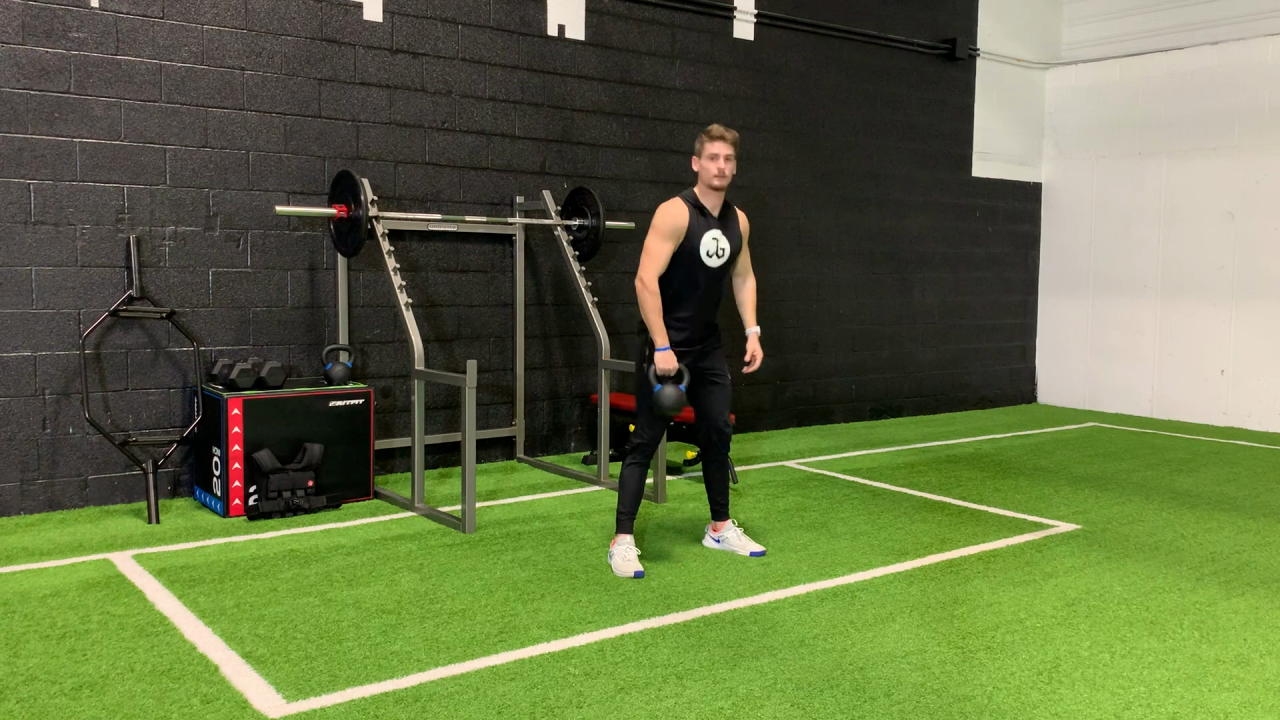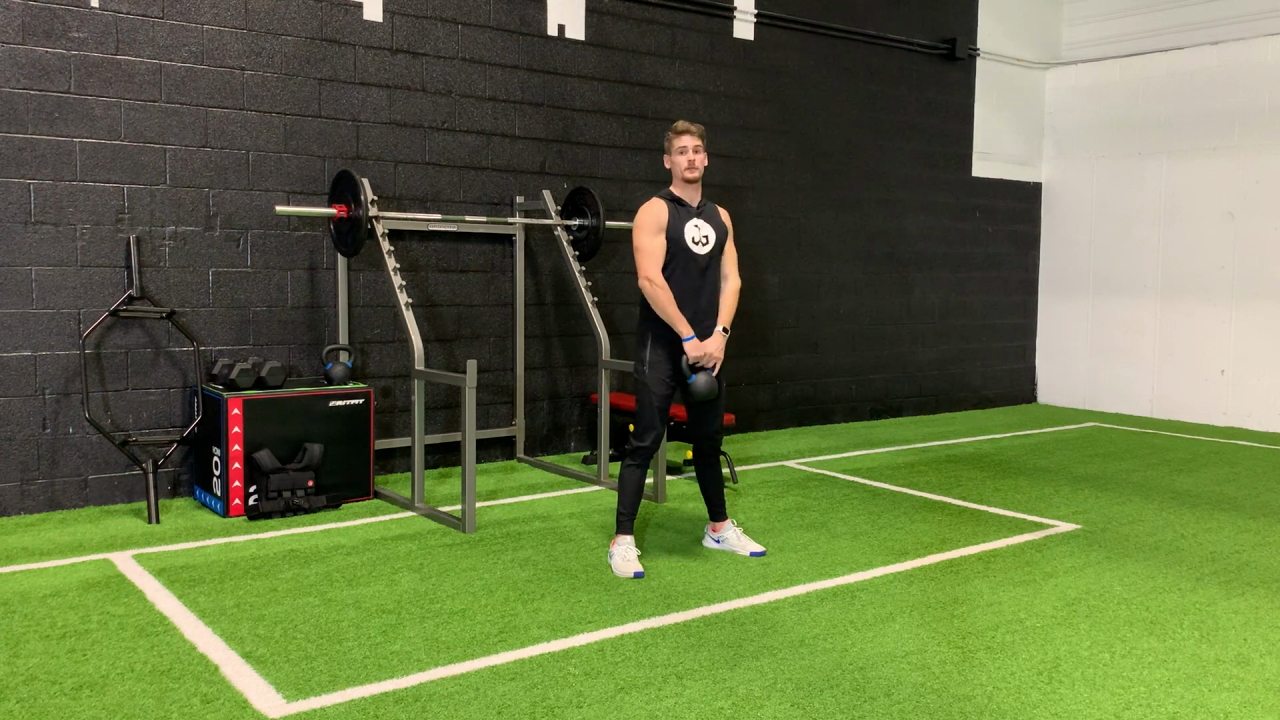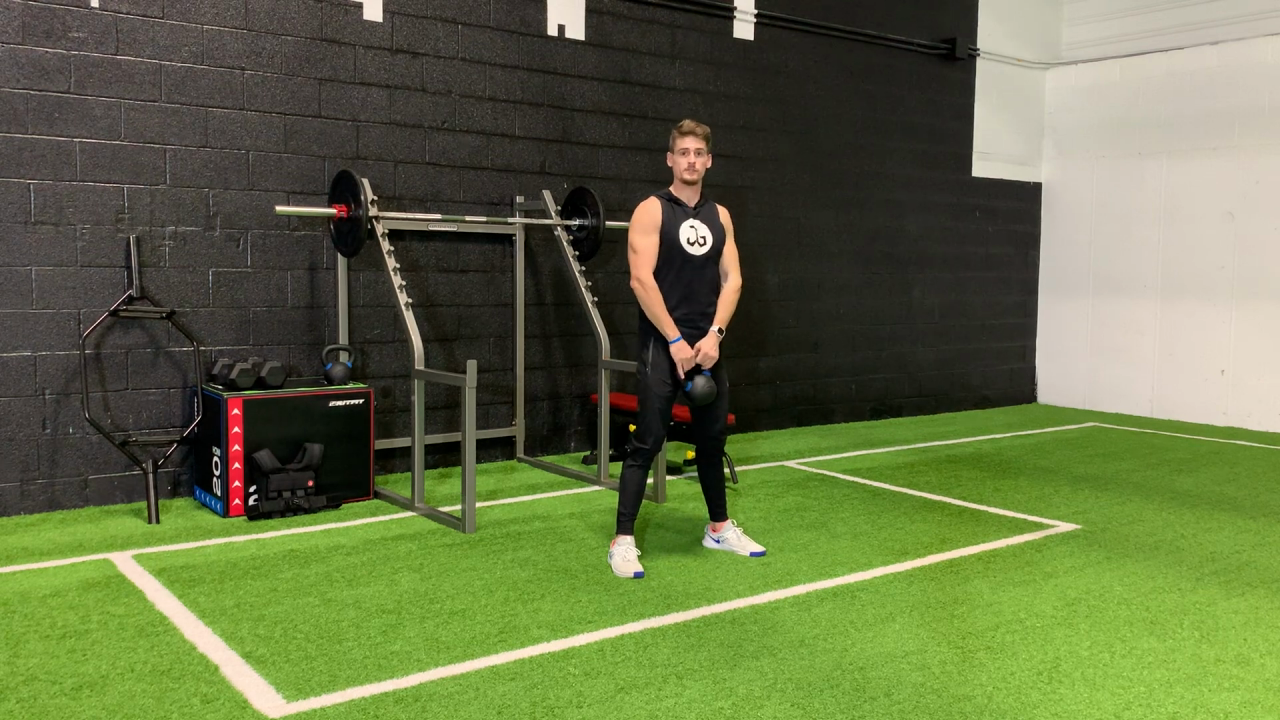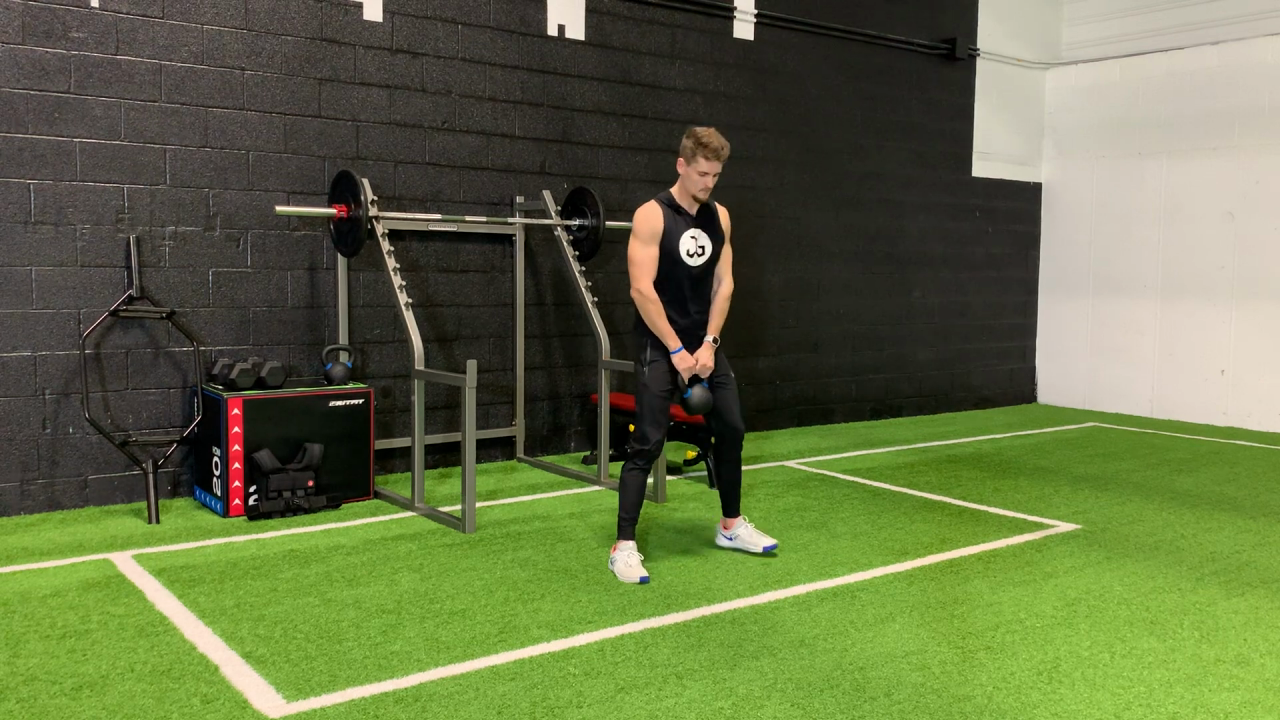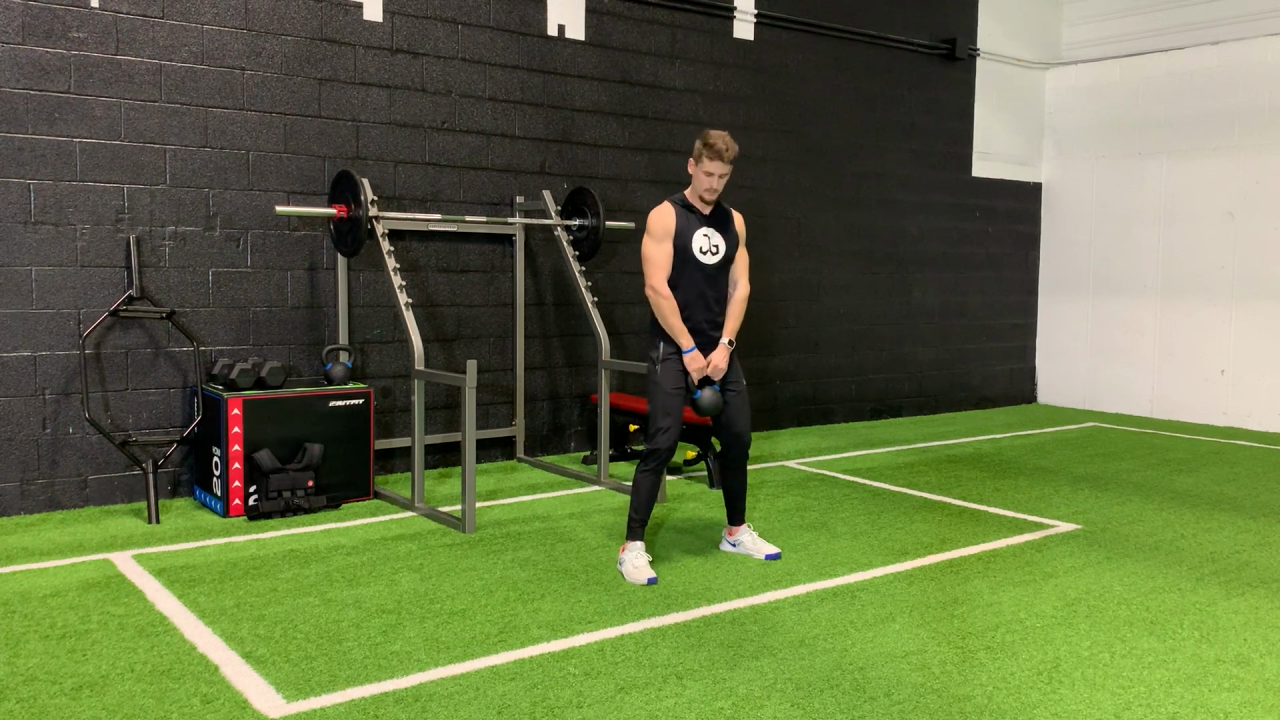
dt=1s
person 1, frame 1
left shoulder: (738, 221)
right shoulder: (675, 213)
left elbow: (743, 276)
right elbow: (646, 280)
left wrist: (752, 332)
right wrist: (661, 348)
left hip: (708, 343)
right hip: (666, 344)
left knee: (718, 435)
right knee: (646, 440)
left ankle: (720, 527)
right ankle: (623, 539)
person 1, frame 2
left shoulder: (719, 217)
right shoulder: (655, 211)
left elbow: (730, 279)
right elbow: (649, 279)
left wrist: (719, 334)
right wrist: (687, 337)
left hip: (707, 344)
right hip: (661, 346)
left knee: (708, 440)
right knee: (644, 442)
left ankle: (719, 527)
right ankle: (622, 540)
person 1, frame 3
left shoulder: (720, 216)
right shoulder: (651, 210)
left elbow: (732, 279)
right elbow: (641, 280)
left wrist: (714, 335)
right wrist: (675, 341)
left hip: (707, 345)
right hip: (662, 346)
left knee: (712, 439)
right knee: (647, 442)
left ankle: (720, 528)
right ankle: (623, 541)
person 1, frame 4
left shoulder: (720, 216)
right shoulder: (652, 215)
left elbow: (724, 283)
right elbow: (641, 289)
left wrist: (709, 344)
right wrist: (676, 350)
left hip: (704, 343)
right hip: (660, 346)
left knee: (730, 430)
right knee: (648, 444)
left ankle: (731, 524)
right ankle: (624, 546)
person 1, frame 5
left shoulder: (734, 221)
right shoulder: (665, 216)
left elbow: (740, 287)
right elbow: (656, 287)
left wrist: (724, 345)
right wrist: (688, 349)
left hip: (719, 347)
right hip: (672, 347)
left knee: (737, 438)
right knee: (661, 443)
left ankle: (736, 530)
right ankle: (633, 546)
